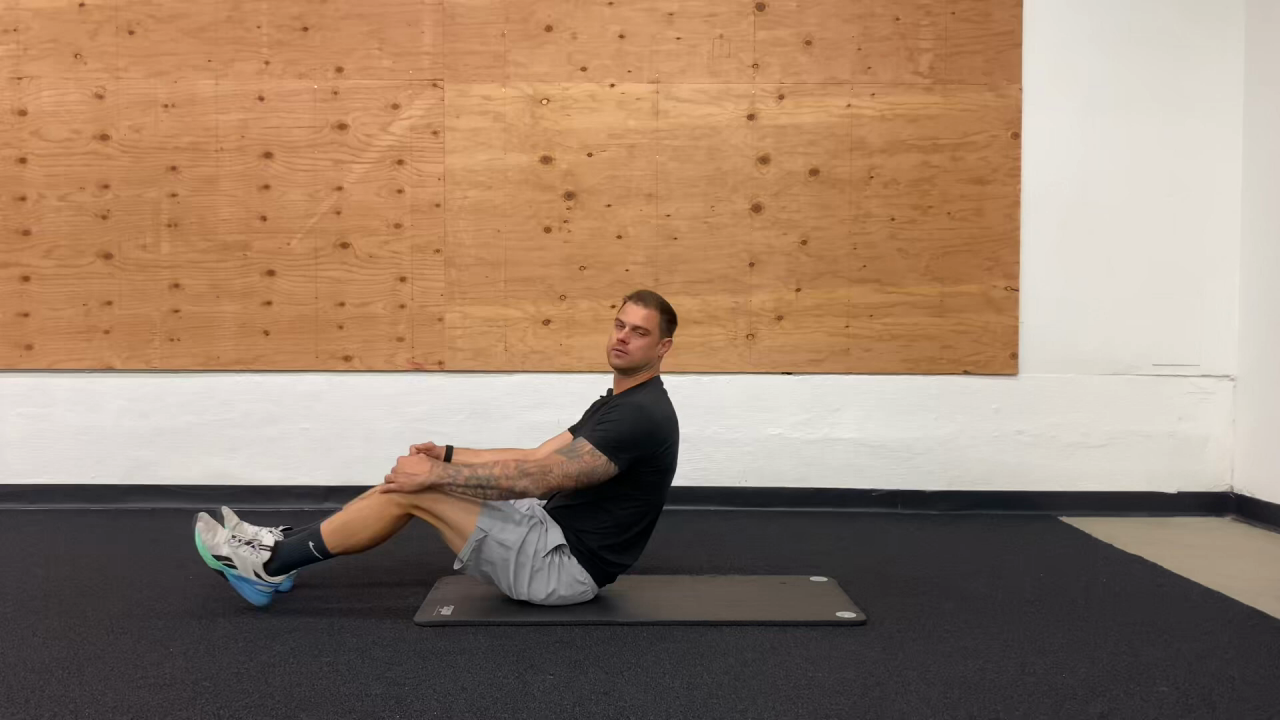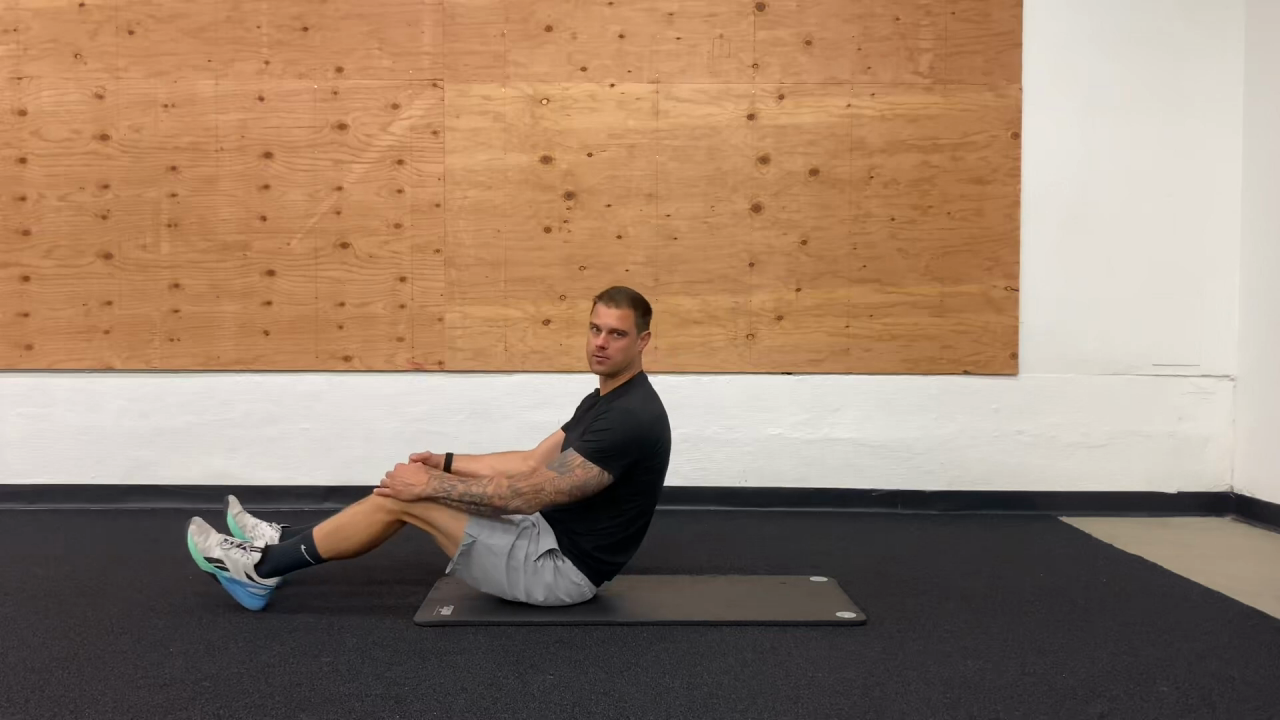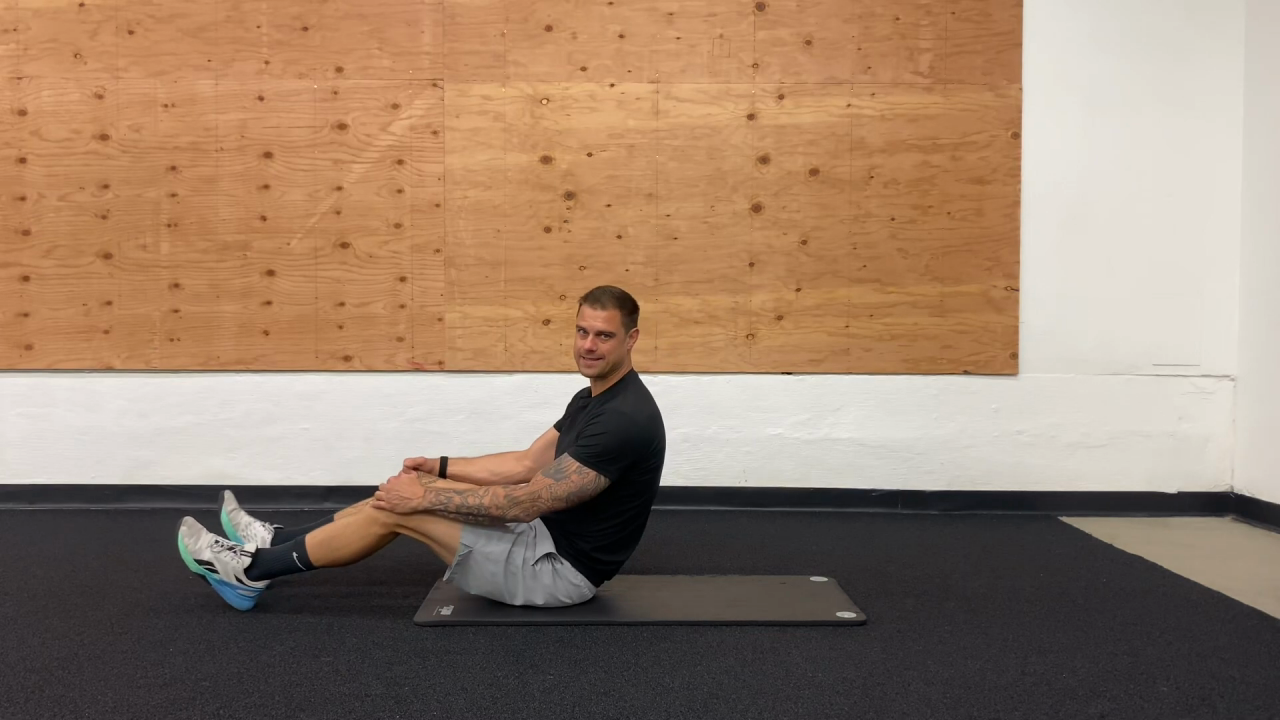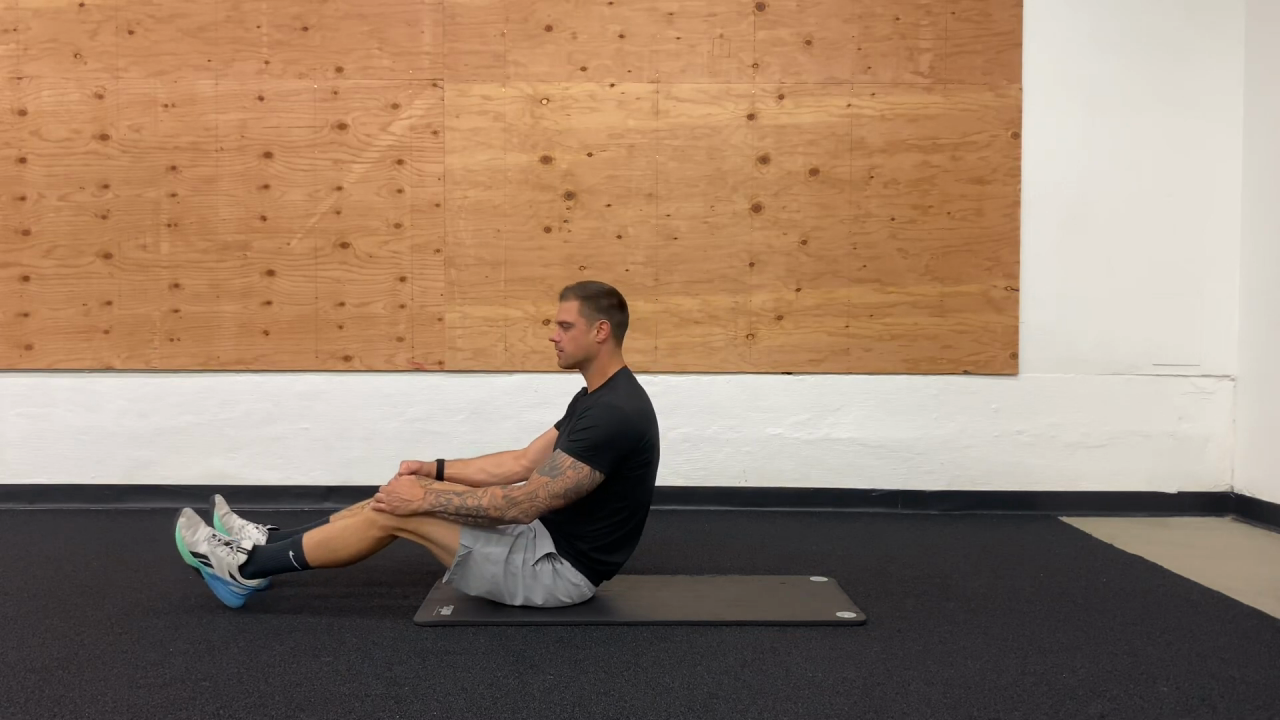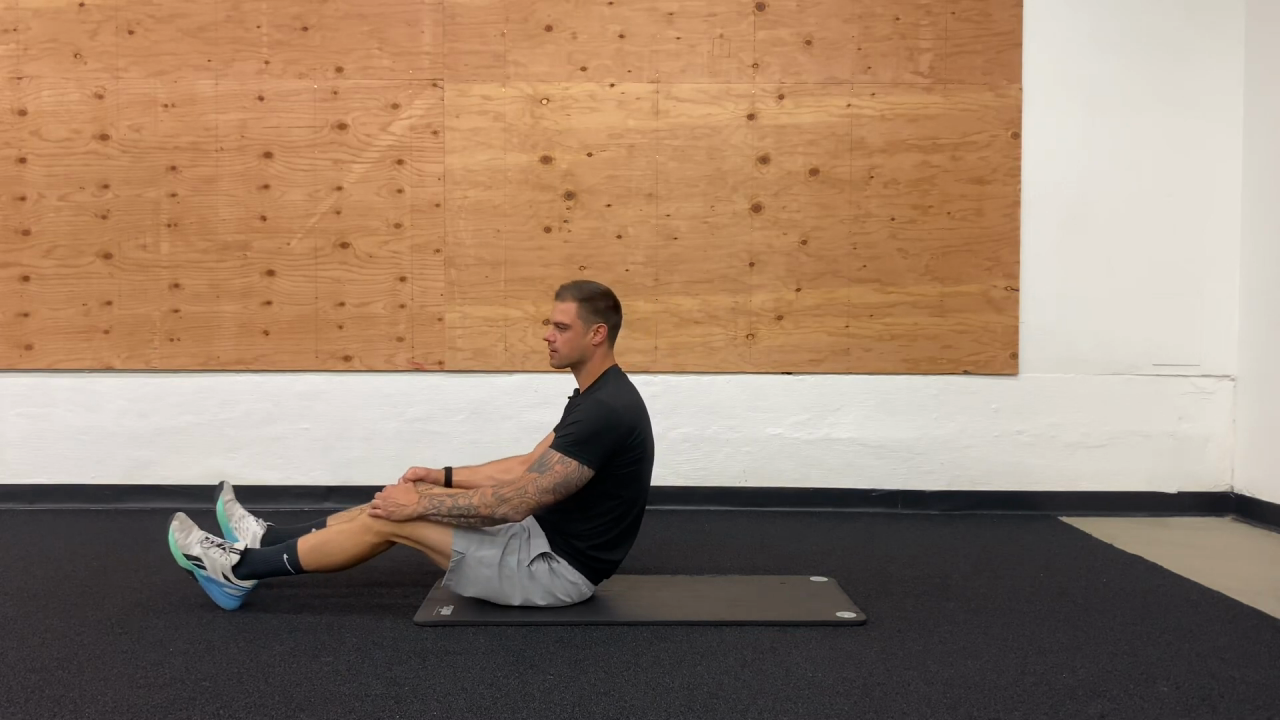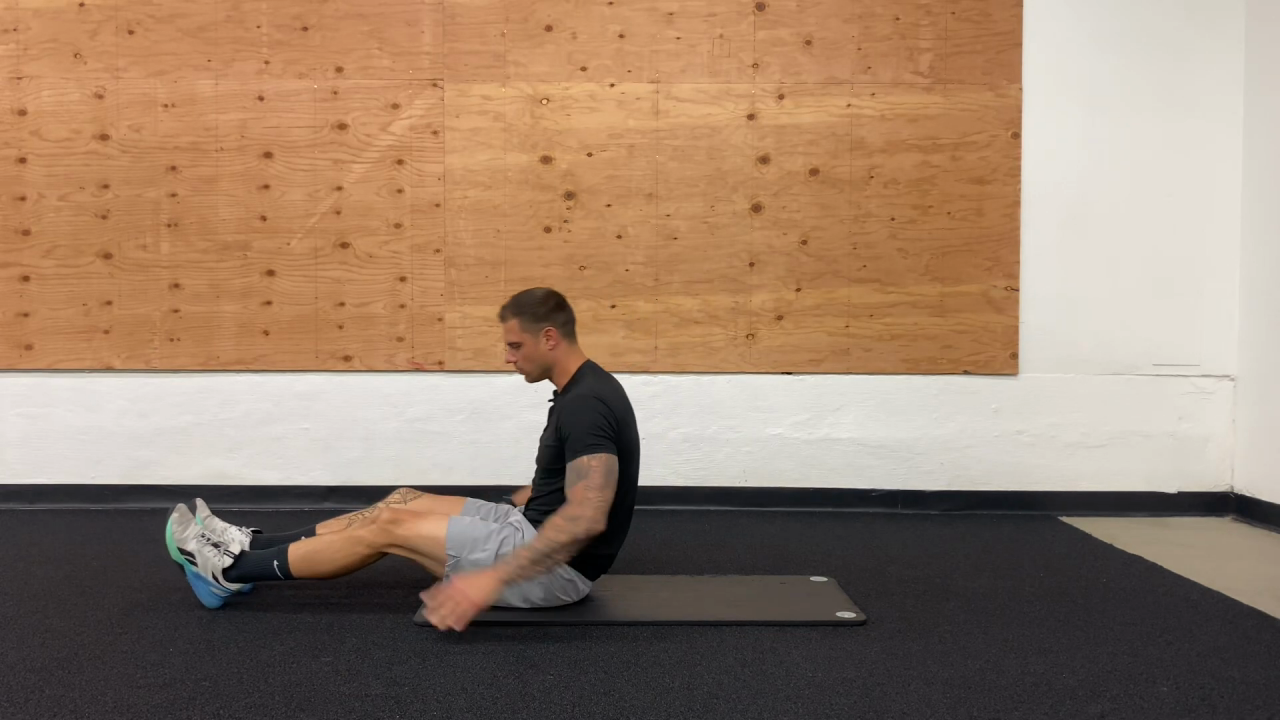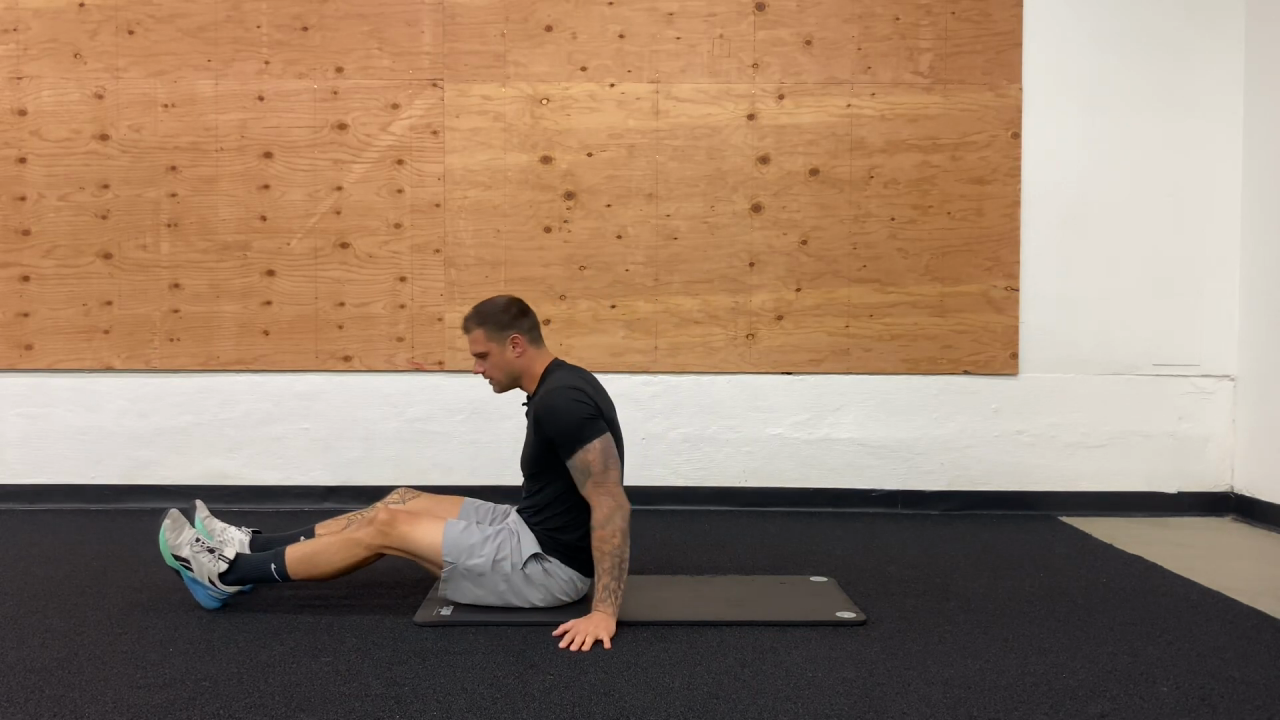
dt=0.4s
person 1, frame 1
left shoulder: (641, 416)
right shoulder: (615, 404)
left elbow: (535, 477)
right elbow: (536, 461)
left wrist: (434, 476)
right wrist: (444, 455)
left hip: (563, 567)
right hip: (557, 534)
left knee: (413, 492)
right knee: (413, 476)
left ankle: (268, 565)
right ankle: (280, 544)
person 1, frame 2
left shoulder: (631, 419)
right shoulder: (602, 401)
left elbow: (529, 494)
right elbow: (533, 464)
left wrist: (431, 486)
right wrist: (445, 463)
left hip: (560, 567)
right hip: (554, 535)
left knee: (404, 496)
right knee: (414, 481)
left ankle: (260, 567)
right ankle: (280, 542)
person 1, frame 3
left shoulder: (625, 421)
right shoulder: (591, 399)
left elbow: (526, 503)
right elbow: (527, 465)
left wrist: (427, 498)
right wrist: (438, 468)
left hip: (559, 567)
right hip: (552, 536)
left knee: (395, 509)
right knee: (411, 486)
left ankle: (248, 569)
right ankle: (273, 541)
person 1, frame 4
left shoulder: (614, 415)
right shoulder: (597, 399)
left elbow: (525, 504)
right elbow: (525, 464)
left wrist: (426, 500)
right wrist: (434, 470)
left hip: (559, 568)
right hip: (554, 538)
left knee: (396, 512)
right knee: (405, 490)
left ankle: (245, 566)
right ankle: (266, 543)
person 1, frame 5
left shoulder: (604, 411)
right shoulder: (598, 397)
left elbow: (515, 502)
right elbow: (531, 469)
left wrist: (422, 506)
right wrist: (442, 478)
left hip: (558, 567)
right hip: (554, 539)
left knee: (393, 518)
right knee: (403, 500)
left ankle: (239, 568)
right ankle: (264, 542)
person 1, frame 6
left shoulder: (587, 406)
right shoulder: (583, 390)
left elbow: (587, 519)
left wrist: (494, 579)
right wrist: (529, 496)
left hip: (554, 568)
right hip: (537, 530)
left knee: (389, 528)
right knee: (400, 504)
left ankle: (231, 569)
right ankle: (249, 548)
person 1, frame 7
left shoulder: (562, 402)
right shoulder: (564, 385)
left elbow: (612, 505)
left wrist: (604, 611)
left hip: (549, 565)
right hip: (535, 531)
left knee: (387, 529)
right knee: (401, 502)
left ankle: (228, 573)
right ankle: (251, 547)
